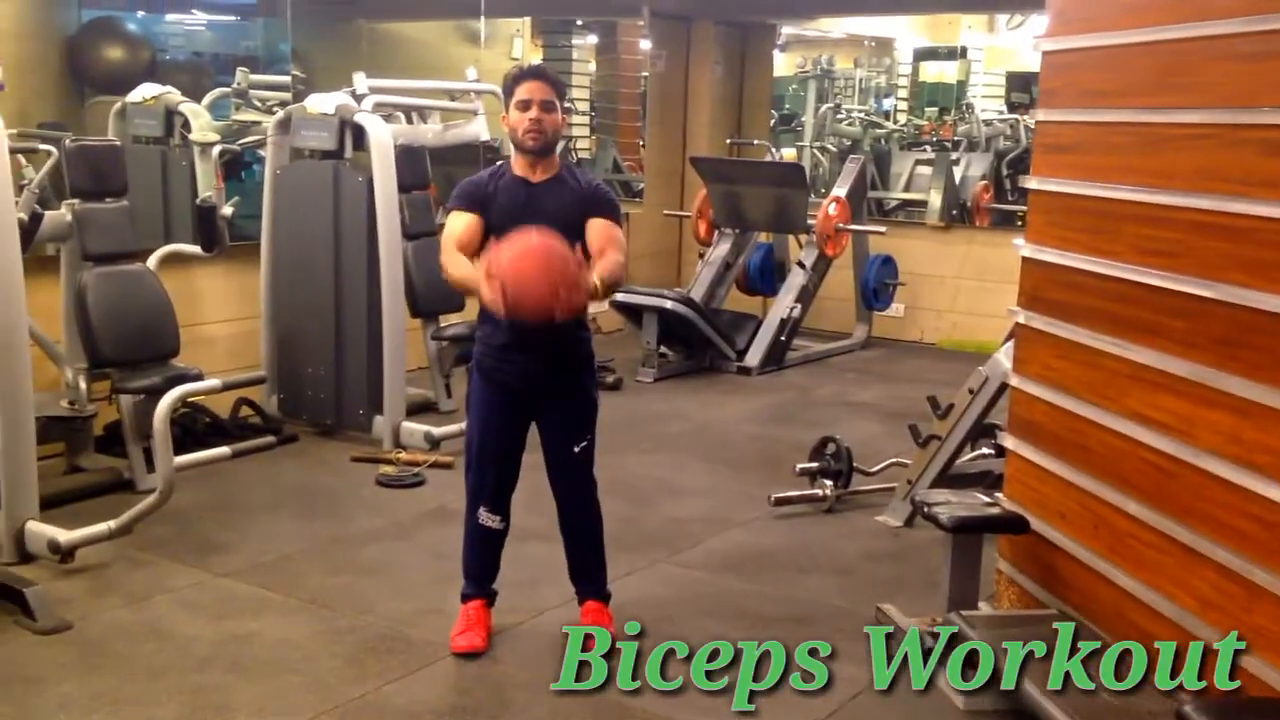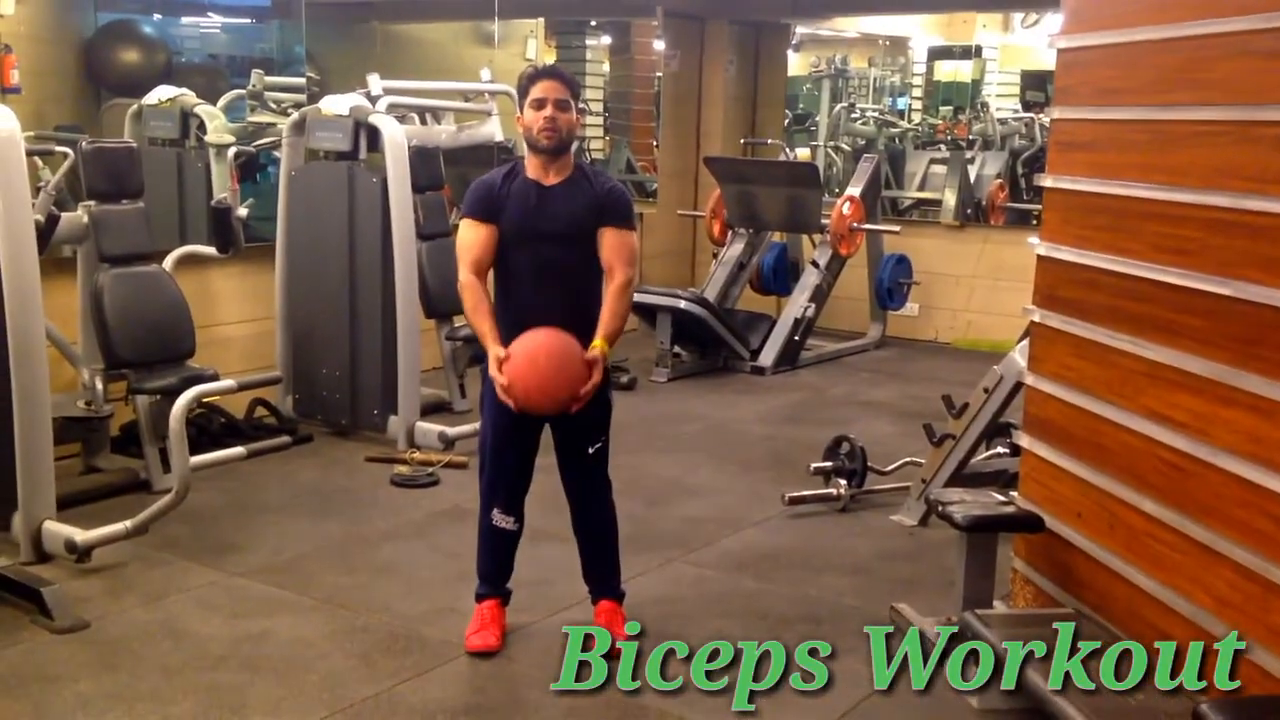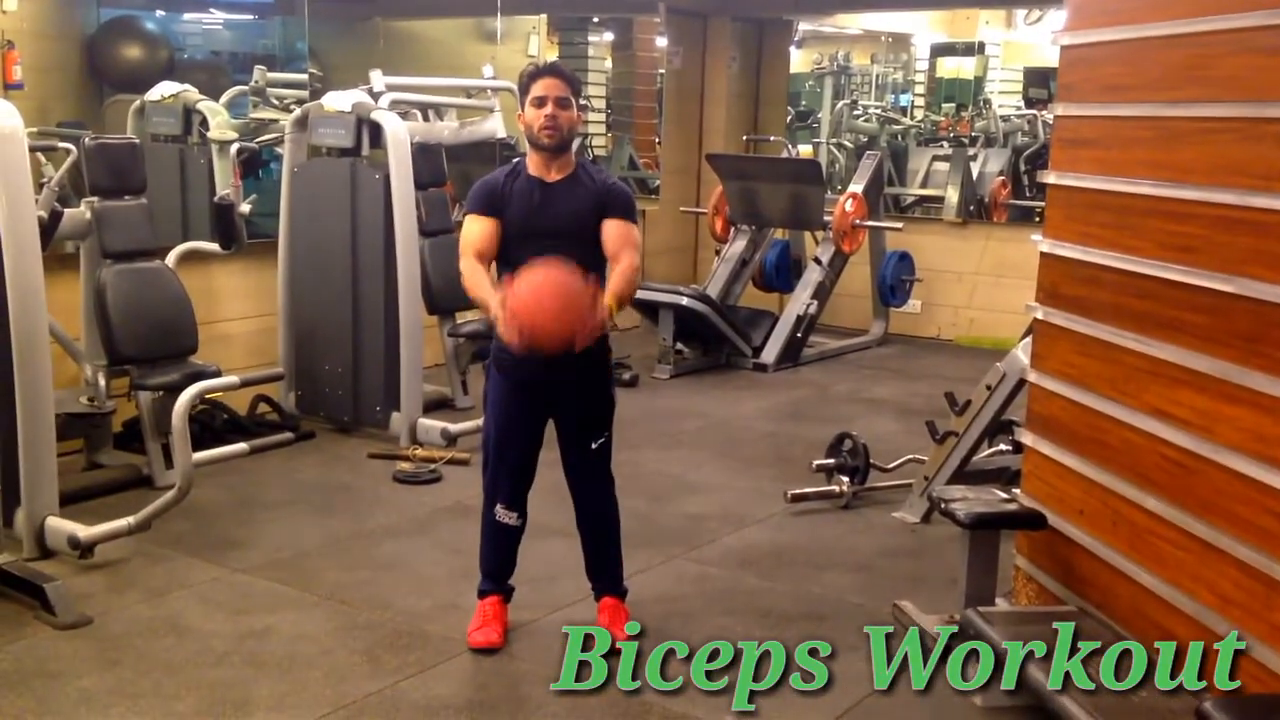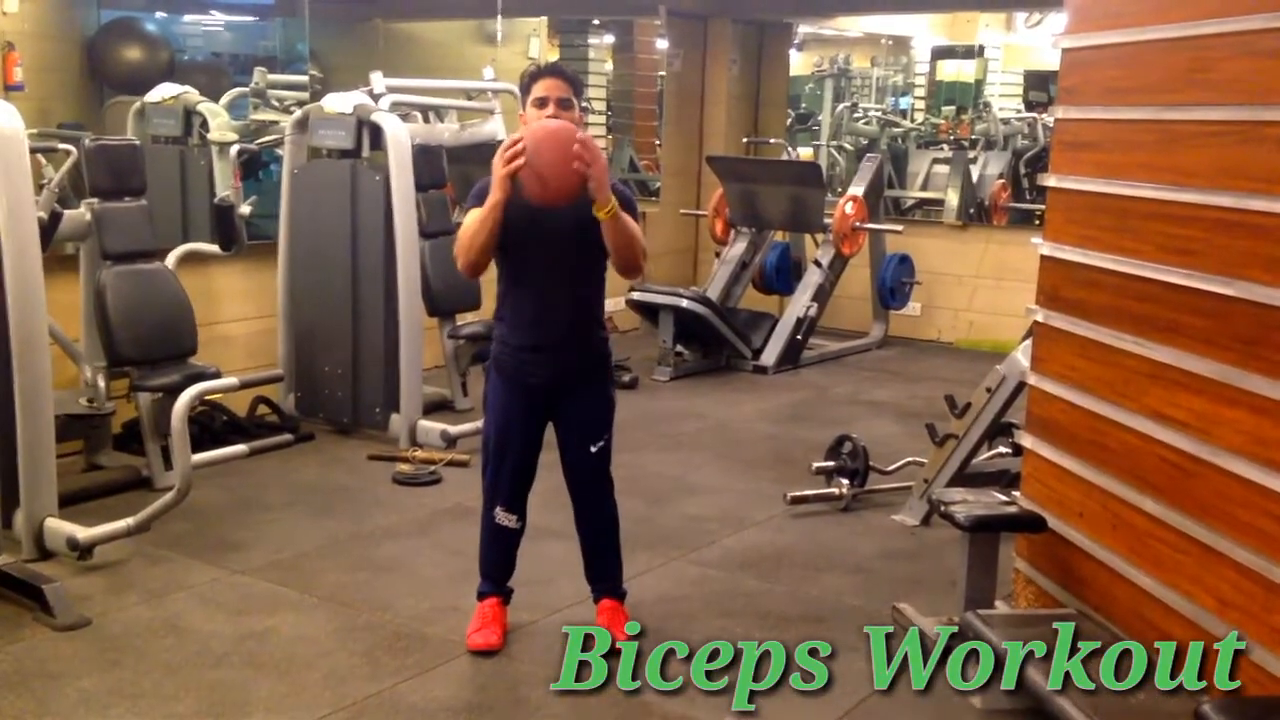
dt=0.5s
person 1, frame 1
left shoulder: (590, 193)
right shoulder: (477, 190)
left elbow: (615, 262)
right elbow: (450, 258)
left wrist: (591, 283)
right wrist: (479, 279)
left hip: (568, 366)
right hip: (497, 364)
left knee: (576, 487)
right knee: (487, 487)
left ankle: (594, 600)
right ankle: (476, 599)
person 1, frame 2
left shoulder: (606, 195)
right shoulder: (490, 191)
left elbow: (620, 277)
right elbow: (471, 275)
left wrist: (600, 348)
right wrist: (494, 348)
left hip: (582, 367)
right hip: (511, 365)
left knee: (590, 488)
right knee: (501, 487)
left ankle: (608, 600)
right ankle: (490, 600)
person 1, frame 3
left shoulder: (607, 192)
right shoulder: (493, 190)
left elbow: (627, 260)
right elbow: (471, 261)
left wrist: (605, 305)
right wrist: (496, 303)
left hip: (585, 363)
right hip: (514, 363)
left knee: (594, 484)
right knee: (504, 484)
left ankle: (610, 597)
right ankle: (493, 596)
person 1, frame 4
left shoulder: (607, 189)
right shoulder: (493, 187)
left elbow: (633, 265)
right elbow: (467, 263)
left wrist: (601, 197)
right wrist: (500, 196)
left hip: (585, 368)
right hip: (514, 366)
left knee: (593, 487)
right knee: (503, 487)
left ankle: (609, 600)
right ankle: (492, 598)
